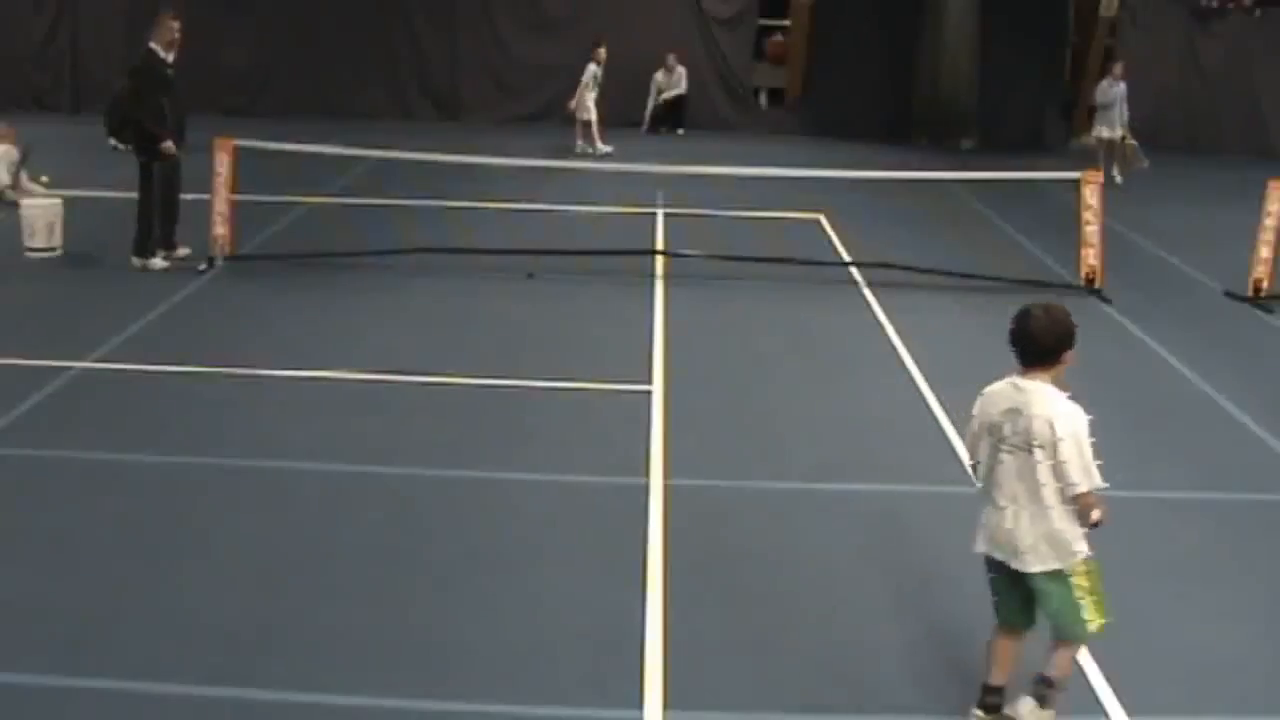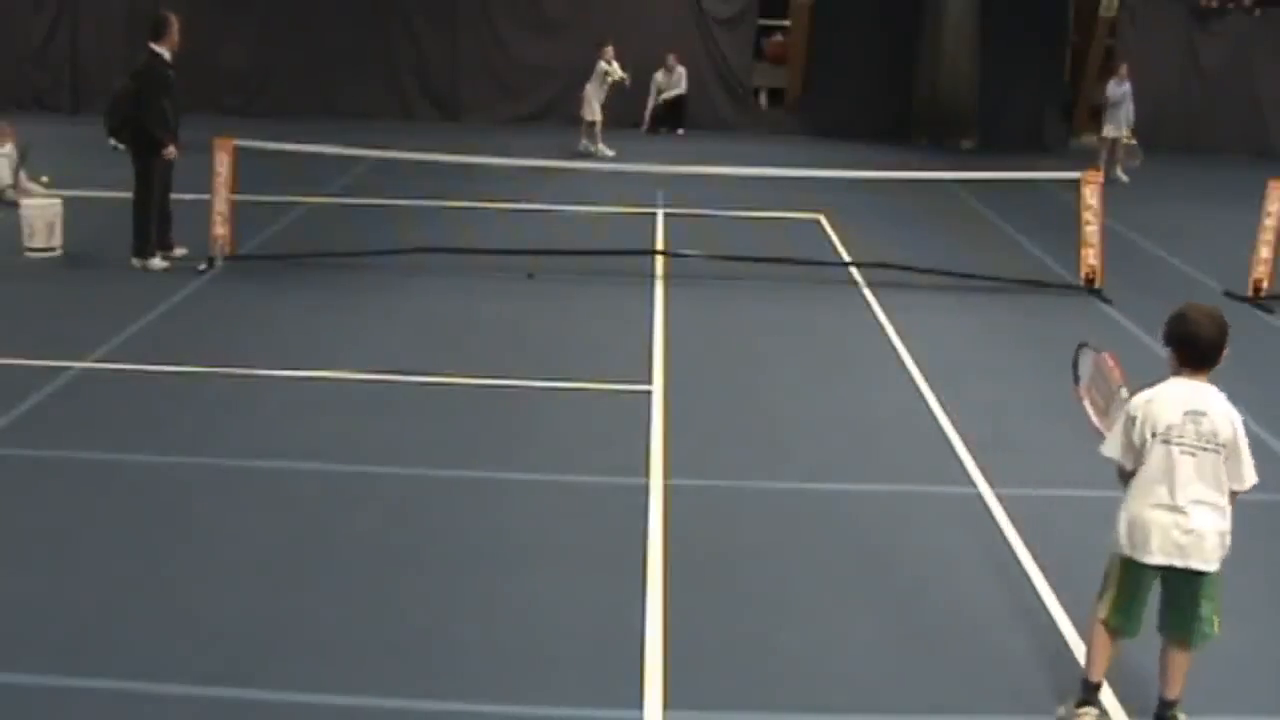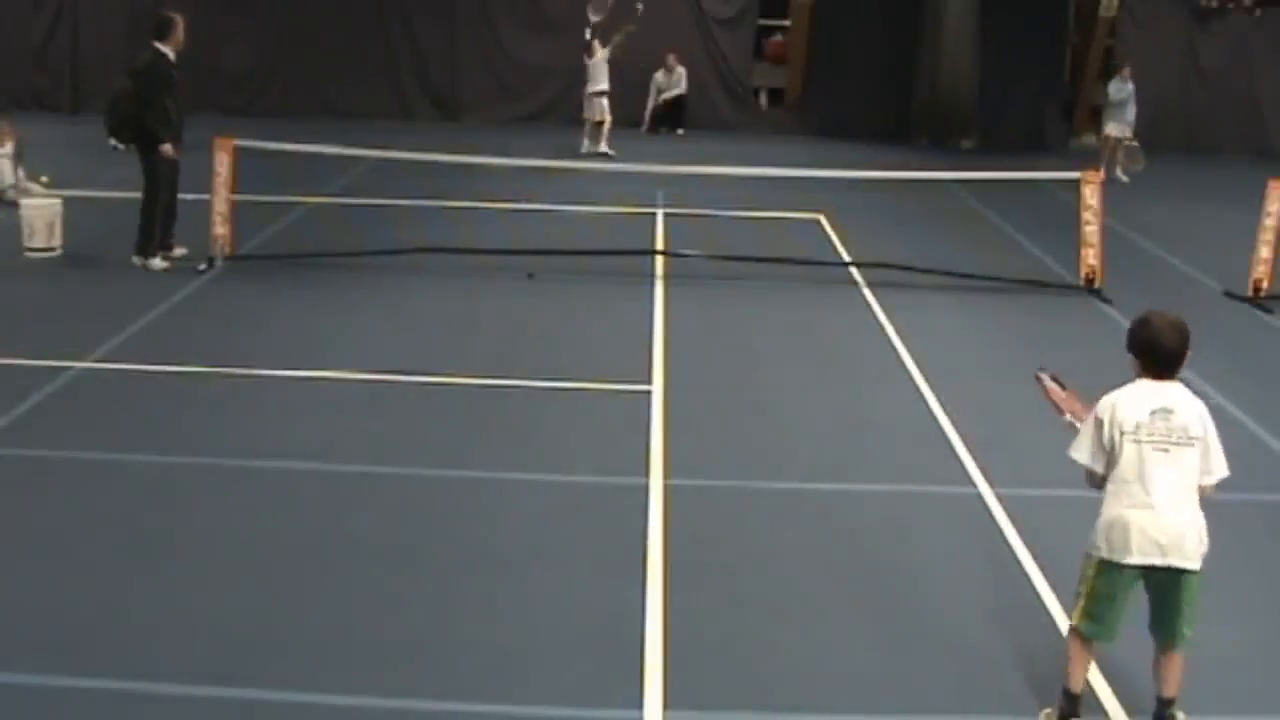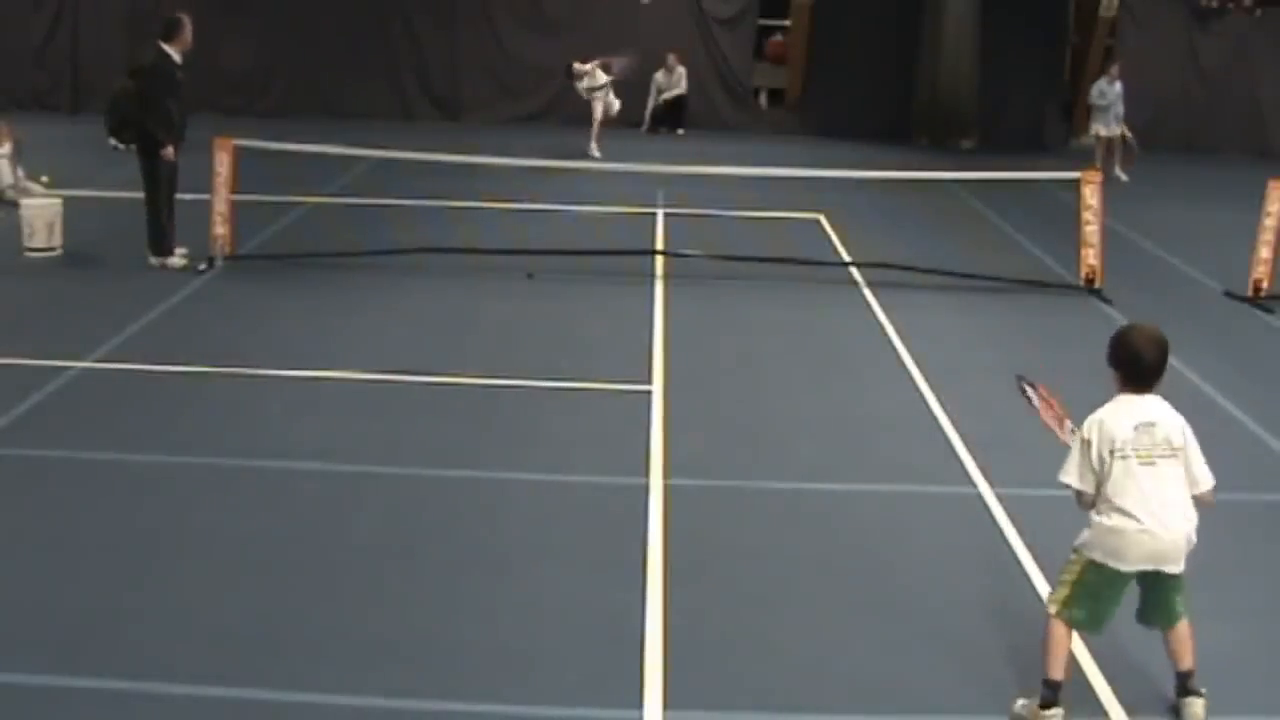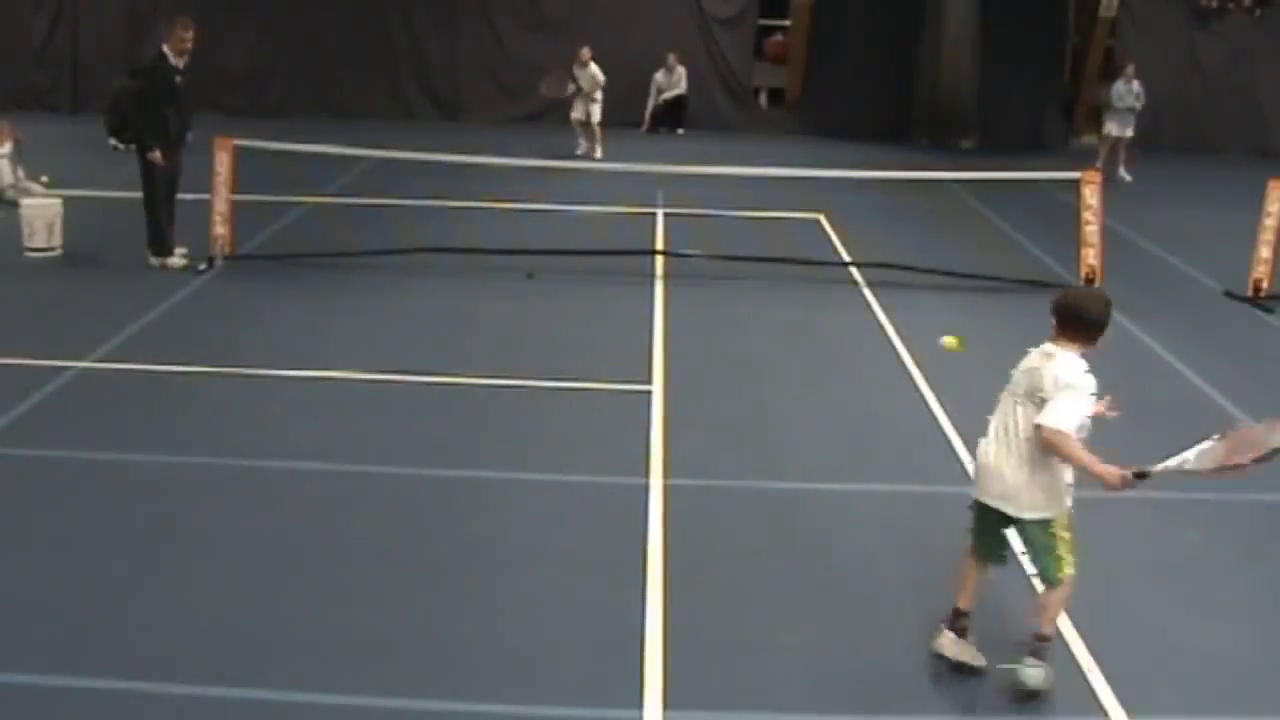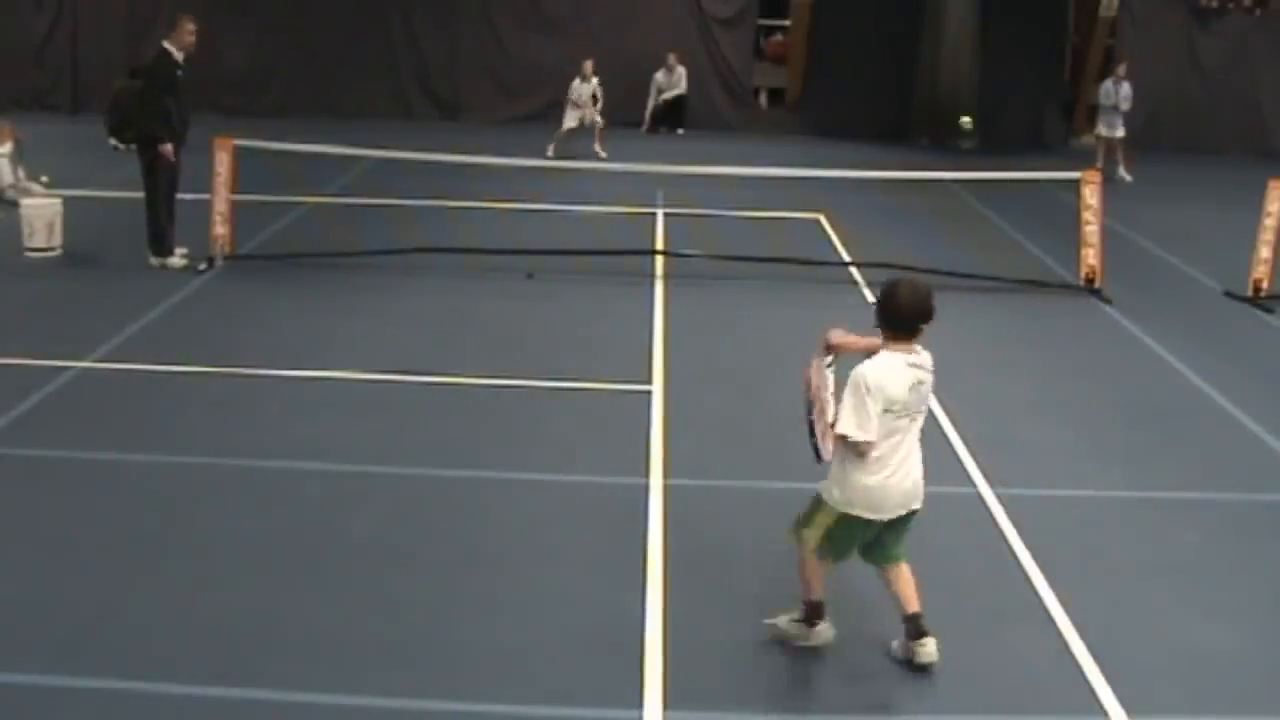
dt=0.7s
person 1, frame 1
left shoulder: (989, 398)
right shoulder: (1065, 415)
left elbow: (977, 466)
right elbow: (1083, 497)
right wrist: (1093, 514)
left hip: (998, 534)
right hip: (1052, 542)
left knee: (1011, 623)
right knee: (1080, 628)
person 1, frame 2
left shoulder: (1145, 403)
right shoulder: (1227, 415)
left elbow: (1126, 471)
right elbow: (1235, 490)
left hip: (1144, 531)
right hip: (1201, 540)
left knee: (1109, 618)
right knee: (1181, 636)
person 1, frame 3
left shoulder: (1113, 405)
right shoulder: (1196, 411)
left elbow: (1095, 477)
right elbow: (1206, 486)
left hip: (1124, 533)
right hip: (1182, 539)
left knee: (1084, 626)
right knee: (1173, 635)
person 1, frame 4
left shoulder: (1099, 423)
right shoulder: (1177, 423)
left elbow: (1084, 498)
right elbow: (1203, 495)
left hip: (1113, 541)
right hip: (1171, 542)
left knee: (1062, 613)
right knee: (1172, 616)
person 1, frame 5
left shoulder: (1033, 358)
right shoulder: (1077, 378)
right elbow: (1049, 434)
left wrist: (1085, 411)
right wrist: (1099, 469)
left hip: (992, 476)
right hip: (1037, 493)
left knee: (978, 555)
right knee: (1059, 576)
left ankle: (954, 633)
right ankle: (1035, 656)
person 1, frame 6
left shoulder: (867, 375)
right shoulder: (924, 362)
left elbow: (857, 445)
right elbow: (889, 349)
left wrist: (835, 423)
right wrist: (856, 343)
left hip: (861, 490)
right hip: (908, 489)
left knee: (811, 542)
right knee: (890, 557)
left ankle: (813, 621)
right ankle: (919, 638)
person 2, frame 1
left shoulder: (167, 62)
right shoulder: (146, 65)
right elbow: (142, 108)
right wrist: (161, 138)
left hip: (170, 140)
right hip: (154, 143)
left knee: (170, 195)
right knee: (151, 197)
left ankle: (167, 244)
right ankle: (143, 253)
person 2, frame 2
left shoulder: (160, 63)
right shoulder: (150, 66)
right elbow: (148, 110)
left wrist: (168, 139)
right wrist: (163, 142)
left hip: (161, 141)
right hip: (150, 145)
left knee: (161, 195)
right knee: (147, 197)
left ankle: (163, 244)
right ankle: (143, 253)
person 2, frame 3
left shoulder: (165, 62)
right shoulder: (153, 65)
right elbow: (149, 107)
right wrist: (162, 140)
left hip: (168, 140)
right hip: (156, 142)
left knee: (168, 194)
right knee: (156, 195)
left ankle: (164, 244)
right ankle: (144, 252)
person 2, frame 4
left shoulder: (170, 62)
right shoulder: (158, 65)
right elbow: (152, 109)
right wrist: (163, 143)
left hip: (168, 141)
right hip: (156, 144)
left knee: (167, 195)
right knee: (158, 197)
left ankle: (166, 245)
right ankle: (160, 252)
person 2, frame 5
left shoulder: (180, 65)
right shoulder: (156, 68)
right elbow: (146, 109)
left wrist: (185, 129)
right wrist: (151, 146)
left hip: (174, 141)
right hip: (156, 145)
left knee: (168, 195)
right knee: (157, 197)
left ankle: (167, 245)
right ankle: (160, 252)
person 2, frame 6
left shoulder: (176, 61)
right shoulder: (160, 64)
right elbow: (151, 104)
right wrist: (161, 140)
left hip: (171, 140)
right hip: (158, 143)
left knee: (168, 194)
right knee: (158, 195)
left ankle: (166, 245)
right ankle: (160, 252)
